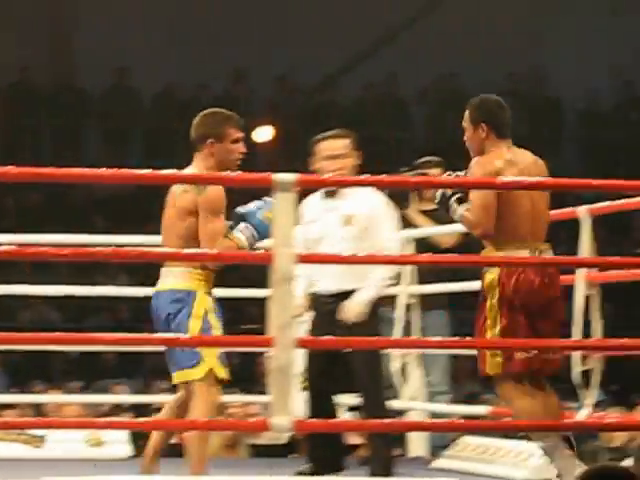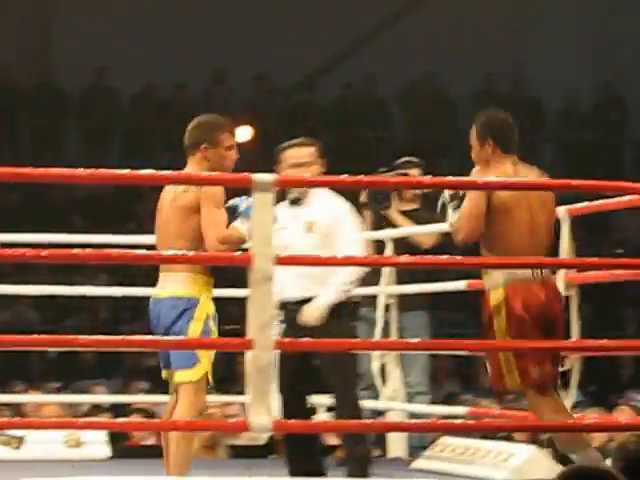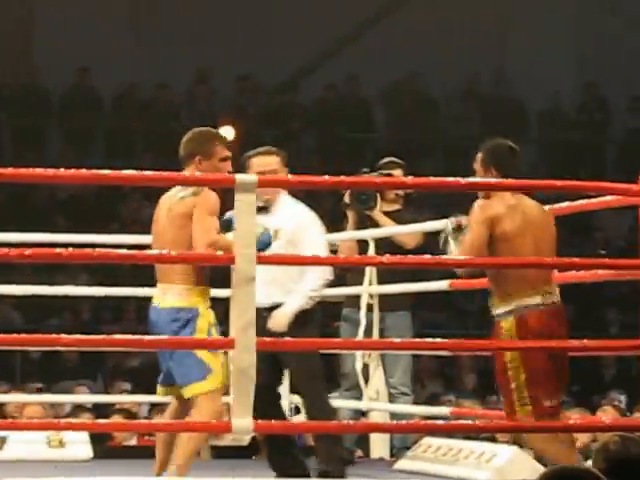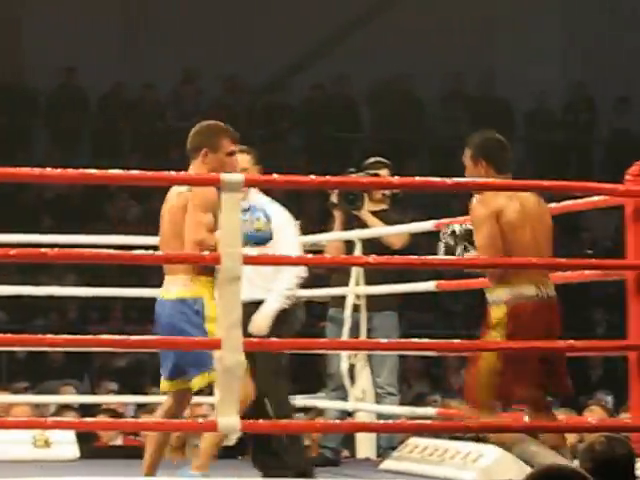
dt=0.1s
person 1, frame 1
left shoulder: (187, 183)
right shoulder: (209, 189)
right elbow: (214, 254)
left wrist: (242, 218)
right wrist: (252, 228)
left hip: (171, 293)
right hip: (187, 295)
left knee: (190, 393)
right knee: (205, 393)
left ankle: (147, 472)
person 1, frame 2
left shoulder: (173, 189)
right shoulder: (208, 189)
right elbow: (217, 244)
left wrist: (234, 217)
right wrist: (248, 225)
left hip: (166, 299)
right hip: (188, 299)
left knee: (181, 392)
right knee: (192, 398)
left ankle: (172, 476)
person 1, frame 3
left shoulder: (169, 199)
right shoulder: (204, 196)
right elbow: (206, 247)
left wrist: (224, 235)
left hip: (164, 308)
right hip: (187, 311)
left knee: (181, 403)
right knee: (209, 407)
person 1, frame 4
left shoulder: (180, 191)
right shoulder: (204, 191)
right elbow: (195, 243)
left hip: (170, 301)
right hip: (190, 302)
left knee: (176, 399)
person 2, frame 1
left shoulder: (484, 164)
right shoulder: (537, 164)
left elbow: (481, 224)
left wrist: (454, 204)
left hip: (508, 275)
right hip: (543, 271)
left knee: (509, 383)
right knee: (538, 378)
person 2, frame 2
left shoulder: (484, 176)
right shoulder: (540, 182)
left elbow: (466, 233)
left wrist: (454, 209)
left hip: (513, 294)
right hip: (544, 289)
left knee: (535, 396)
right knee: (543, 389)
left ankle: (593, 467)
right ankle: (584, 465)
person 2, frame 3
left shoulder: (487, 207)
right shoulder: (541, 213)
left elbow: (469, 261)
left wrist: (454, 240)
left hip: (519, 320)
right hip: (550, 313)
left knee: (533, 425)
right knee: (546, 414)
person 2, frame 4
left shoulder: (485, 201)
right shoulder: (536, 201)
left elbow: (489, 259)
left wrist: (459, 251)
left hip: (513, 310)
right hip: (545, 305)
left knee: (481, 410)
right knee: (538, 406)
person 3, frame 1
left shoulder: (372, 202)
right shoulder: (309, 207)
left elbow: (390, 254)
left wrist: (364, 296)
right wrist: (301, 291)
left hip: (356, 306)
right hip: (324, 306)
left knee: (370, 387)
right knee: (318, 384)
left ankle: (380, 467)
right ankle: (325, 462)
person 3, frame 2
left shoulder: (336, 208)
right shoulder: (279, 214)
left elbow: (354, 262)
left wrist: (323, 300)
right wrist: (271, 298)
left hip: (327, 312)
right hip: (293, 313)
left knee: (342, 390)
right knee: (290, 391)
person 3, frame 3
left shoulder: (300, 216)
left elbow: (321, 268)
left wrist: (290, 308)
left hip: (295, 319)
right hip: (263, 319)
left knee: (313, 393)
right knee: (262, 397)
person 3, frame 4
left shoulder: (271, 214)
left elbow: (293, 268)
left wrist: (269, 309)
left hip: (265, 312)
right hip: (237, 315)
left knee: (273, 390)
right knee: (249, 397)
person 4, frame 1
left shoulder: (448, 216)
right shoulder: (399, 214)
left elbow: (446, 240)
left wrist: (413, 214)
right wrist: (399, 213)
left hip: (433, 307)
left knee: (437, 382)
left ankle: (441, 445)
person 4, frame 2
left shoulder: (429, 216)
right shoulder: (377, 215)
left elbow: (426, 241)
left wrist: (393, 214)
right wrist: (369, 216)
left hip: (412, 309)
right hip: (373, 307)
left knee: (416, 384)
right knee: (368, 379)
left ankle: (419, 446)
person 4, frame 3
left shoulder: (412, 217)
right shoulder: (360, 216)
left elbow: (410, 241)
right elbow: (347, 256)
left wrist: (377, 214)
right wrist: (352, 216)
left hip: (396, 309)
right hip: (356, 307)
left knee: (399, 384)
right knee: (350, 380)
left ankle: (402, 448)
right ankle: (345, 446)
person 4, frame 4
left shoulder: (397, 217)
right shoulder: (346, 216)
left elbow: (398, 241)
right elbow: (333, 255)
left wrist: (366, 214)
right wrist: (339, 216)
left hip: (382, 309)
right hip: (342, 307)
left knee: (385, 385)
right knee: (336, 380)
left ankle: (388, 448)
right ankle: (330, 448)
